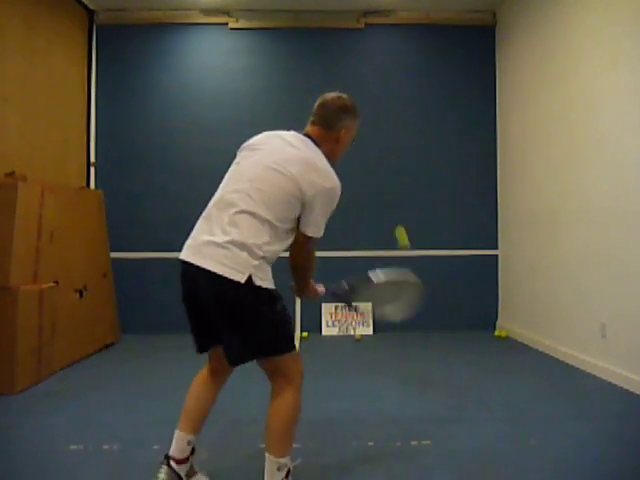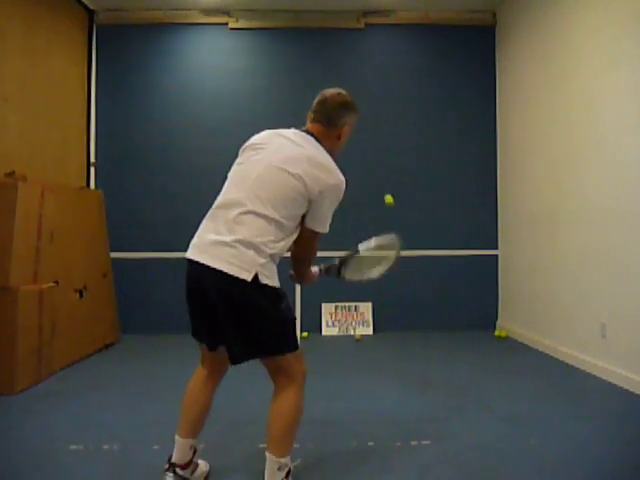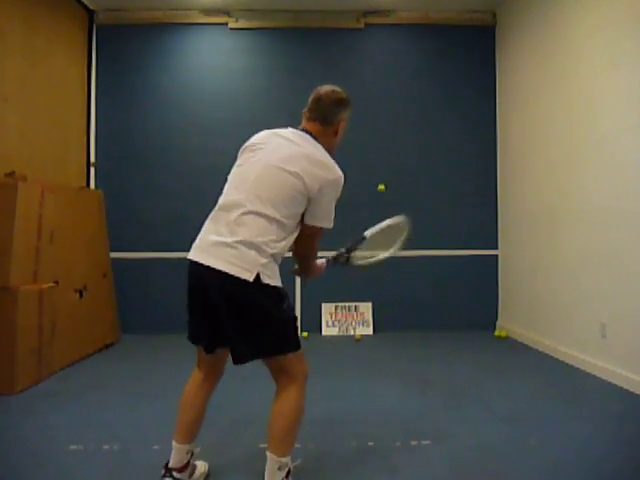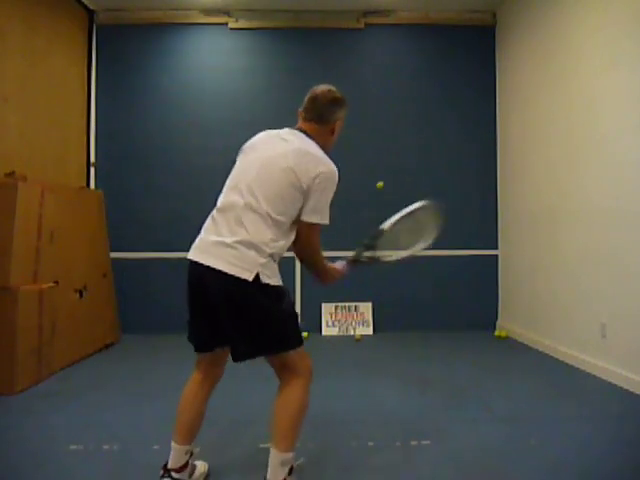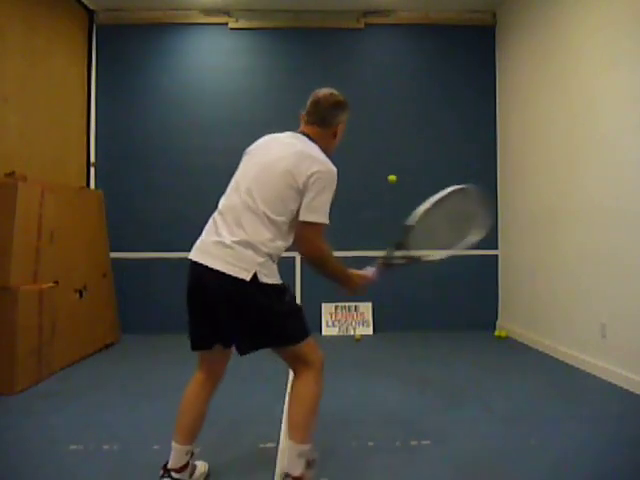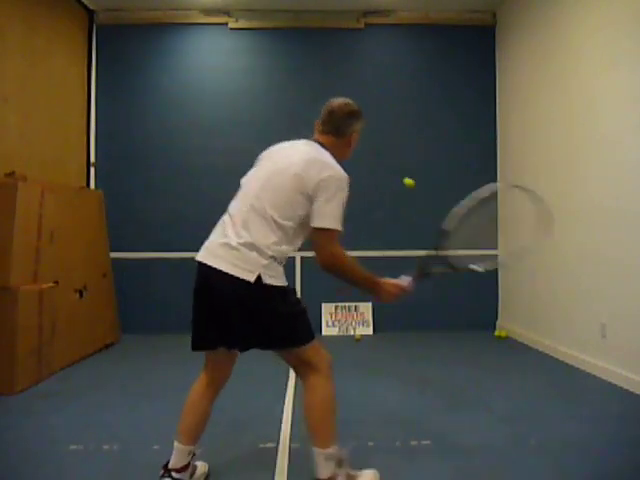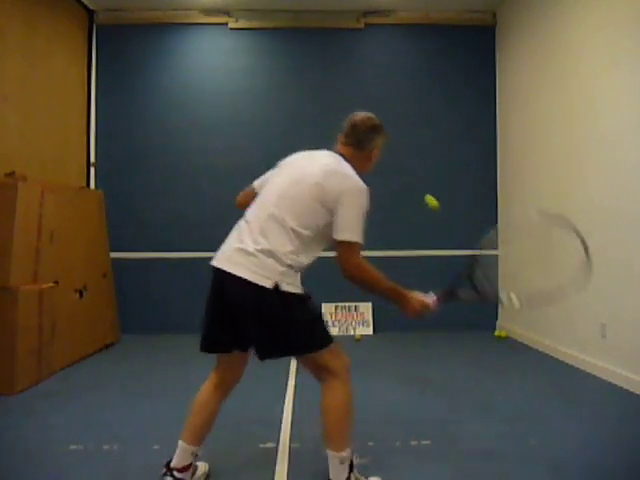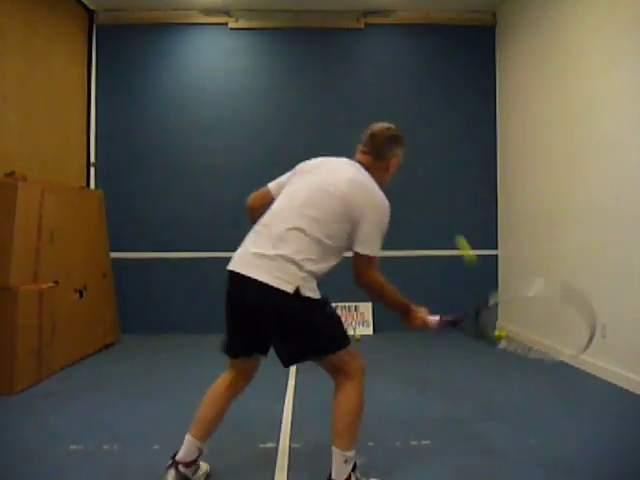
dt=0.1s
person 1, frame 1
left shoulder: (262, 139)
right shoulder: (326, 181)
right elbow: (301, 253)
right wrist: (305, 287)
left hip: (195, 261)
right hip: (239, 277)
left knee: (217, 365)
right knee: (288, 376)
person 1, frame 2
left shoulder: (263, 137)
right shoulder: (330, 178)
right elbow: (304, 247)
right wrist: (304, 273)
left hip: (201, 259)
right hip: (245, 275)
left knee: (212, 364)
right knee: (291, 376)
person 1, frame 3
left shoulder: (262, 138)
right shoulder: (328, 173)
right elbow: (306, 246)
right wrist: (309, 268)
left hip: (203, 261)
right hip: (248, 276)
left knee: (208, 368)
right knee: (293, 377)
person 1, frame 4
left shoulder: (261, 139)
right shoulder: (323, 169)
right elbow: (305, 245)
right wrist: (325, 272)
left hip: (203, 261)
right hip: (247, 275)
left knee: (207, 369)
right knee: (297, 372)
person 1, frame 5
left shoulder: (265, 142)
right shoulder: (321, 168)
right elbow: (310, 248)
right wrist: (348, 278)
left hip: (203, 262)
right hip: (247, 275)
left knee: (210, 370)
right knee: (309, 363)
person 1, frame 6
left shoulder: (278, 150)
right shoulder: (332, 174)
right elbow: (328, 254)
right wrist: (376, 286)
left hip: (211, 264)
right hip: (252, 277)
left knee: (214, 372)
right knee: (316, 367)
person 1, frame 7
left shoulder: (298, 158)
right shoulder: (353, 188)
left elbow: (244, 200)
right elbow: (352, 267)
right wrist: (404, 298)
left hip: (227, 269)
right hip: (267, 284)
left knee: (224, 374)
right knee: (334, 372)
person 1, frame 8
left shoulder: (315, 165)
right shoulder: (374, 200)
left elbow: (254, 204)
right elbow: (367, 277)
right wrist: (408, 311)
left hip: (242, 272)
right hip: (285, 288)
left knee: (238, 373)
right knee: (351, 372)
